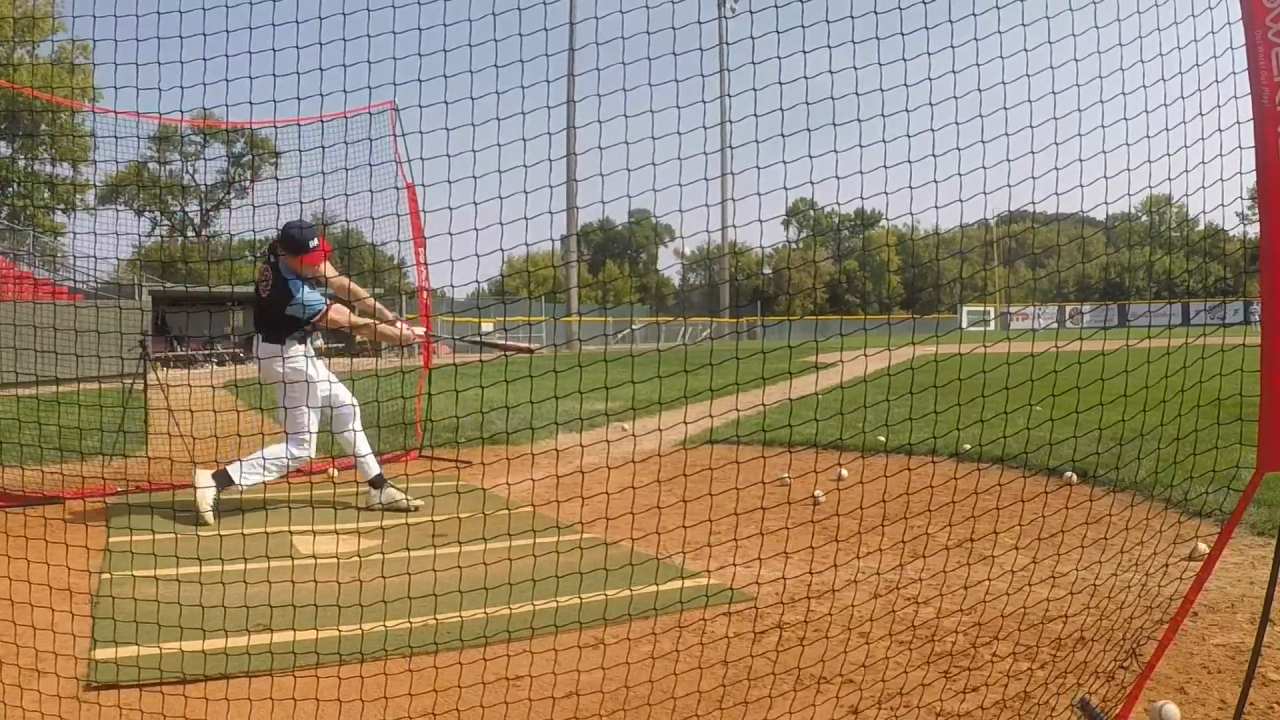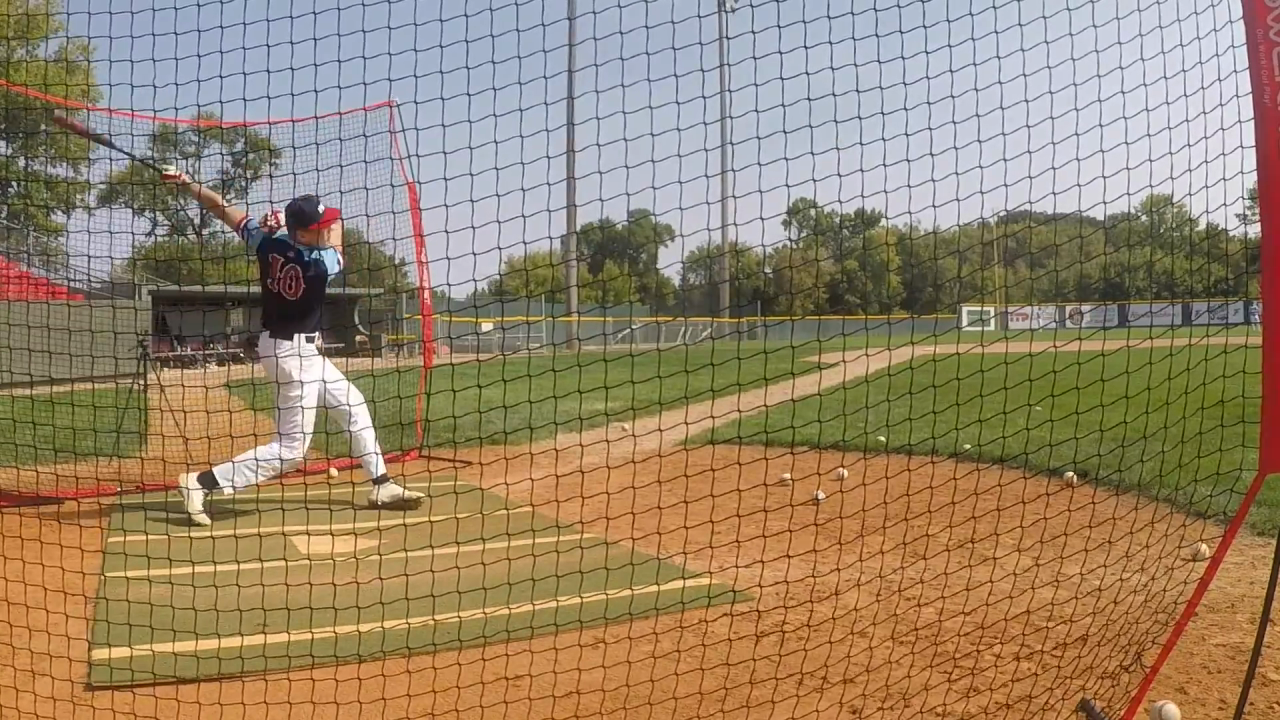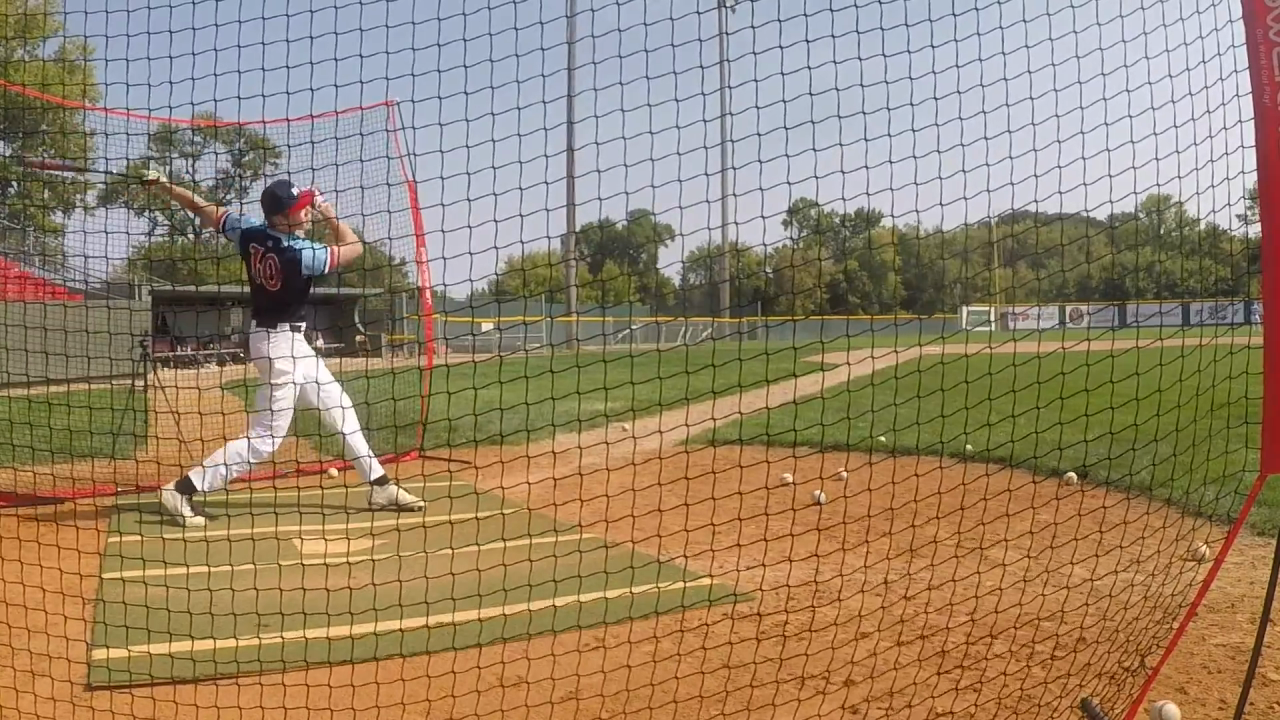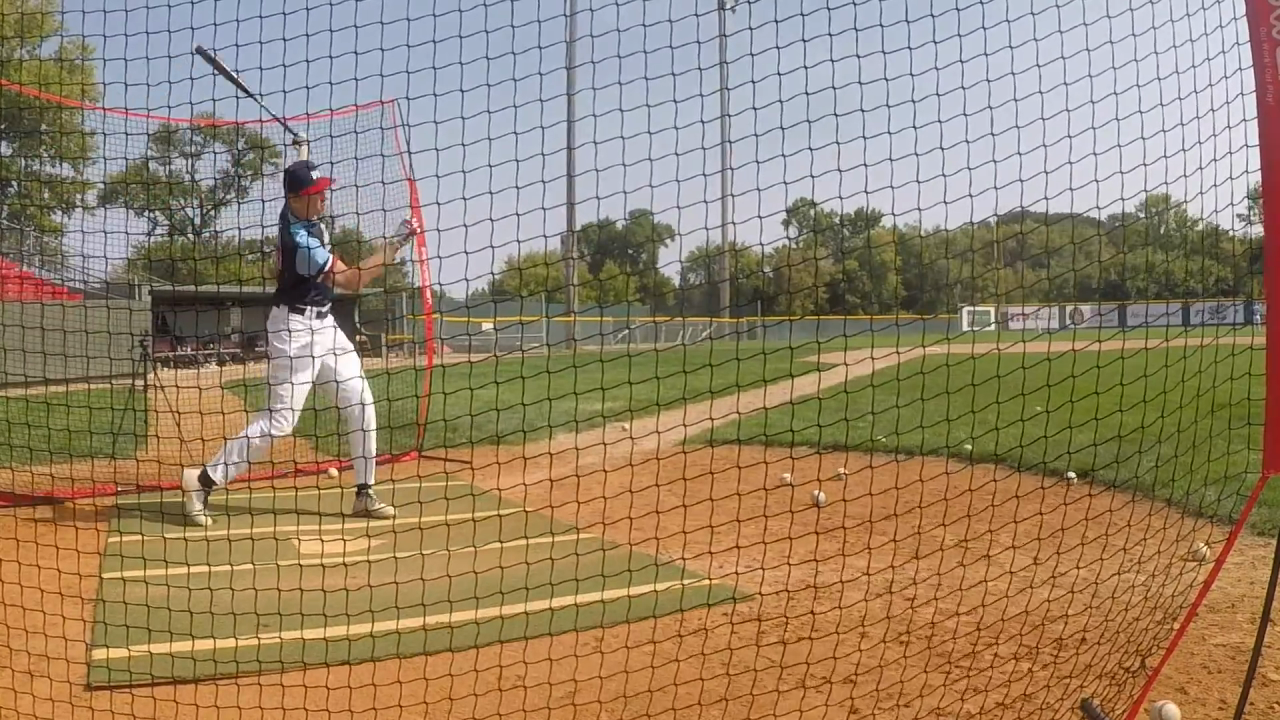
dt=0.3s
person 1, frame 1
left shoulder: (295, 253)
right shoulder: (296, 293)
left elbow: (340, 282)
right elbow: (351, 323)
left wrist: (385, 314)
right wrist: (398, 335)
left hip: (293, 351)
right hip: (287, 356)
left knee: (347, 406)
right knee: (299, 448)
left ankle: (379, 489)
right ankle: (214, 480)
person 1, frame 2
left shoulder: (269, 240)
right shoulder: (322, 265)
left elbow: (221, 208)
right elbow: (336, 230)
left wrist: (182, 181)
right wrist: (284, 222)
left hip: (290, 346)
right hip: (292, 353)
left knee: (352, 403)
right knee: (291, 448)
left ankle: (382, 484)
right ankle: (200, 483)
person 1, frame 3
left shoulder: (249, 232)
right shoulder: (301, 255)
left elbow: (201, 207)
right elbow: (355, 247)
left wrist: (163, 185)
right wrist: (327, 214)
left hip: (281, 340)
right hip: (280, 343)
left knee: (340, 408)
right knee: (264, 439)
left ankle: (380, 486)
right ankle: (183, 489)
person 1, frame 4
left shoulder: (296, 210)
right shoulder: (300, 240)
left elbow: (310, 183)
right elbow: (352, 281)
left wrist: (302, 157)
right wrist: (396, 241)
left hip: (324, 323)
right hip: (295, 327)
left knee: (360, 404)
right knee: (279, 419)
left ankle: (365, 494)
right ankle: (204, 481)
